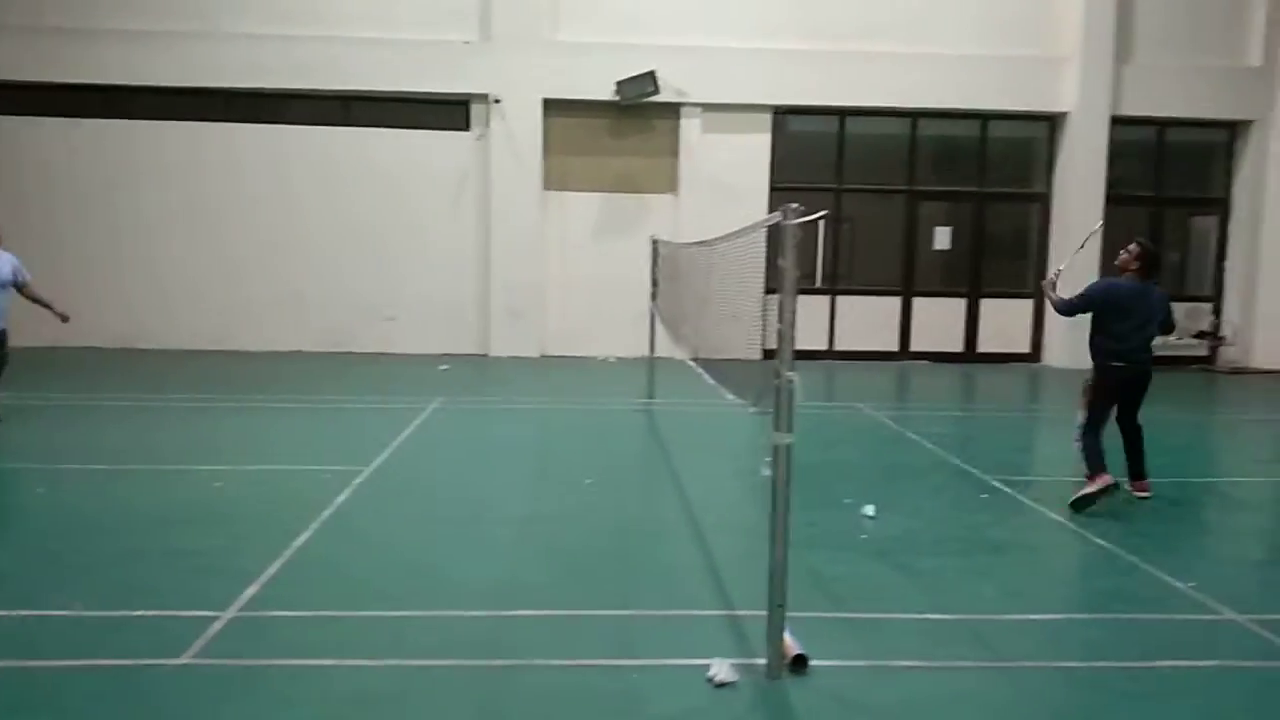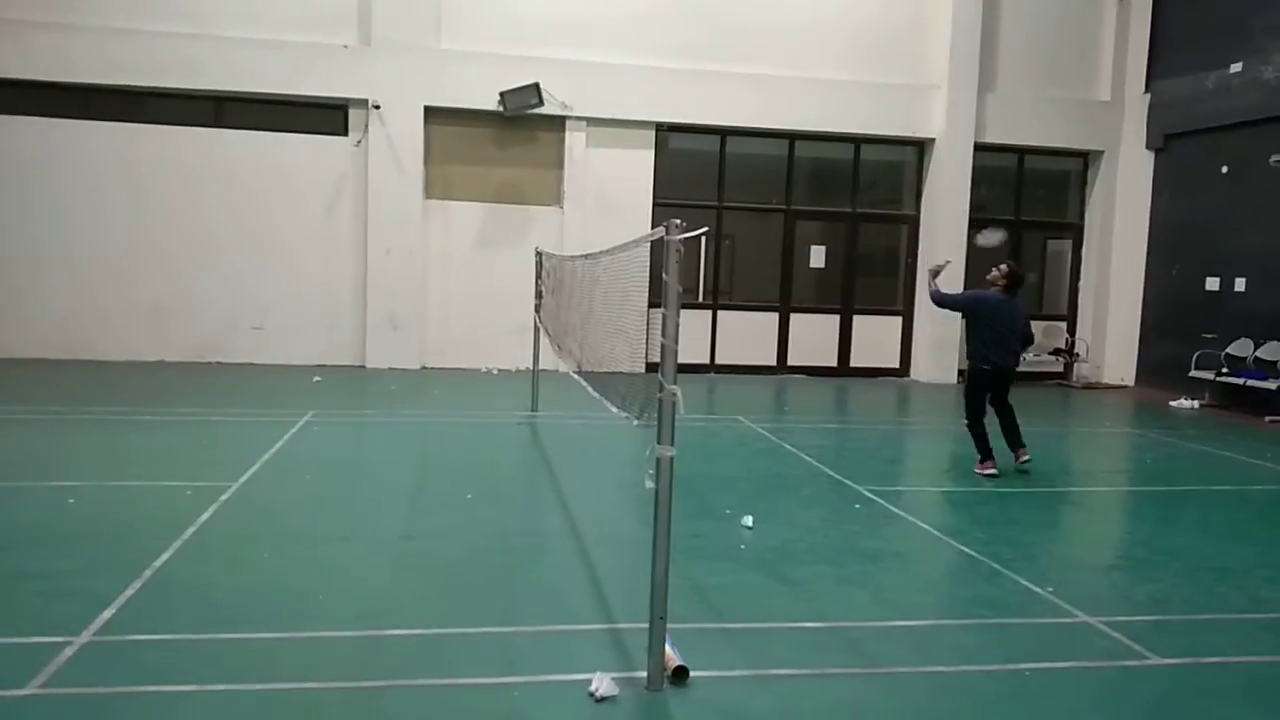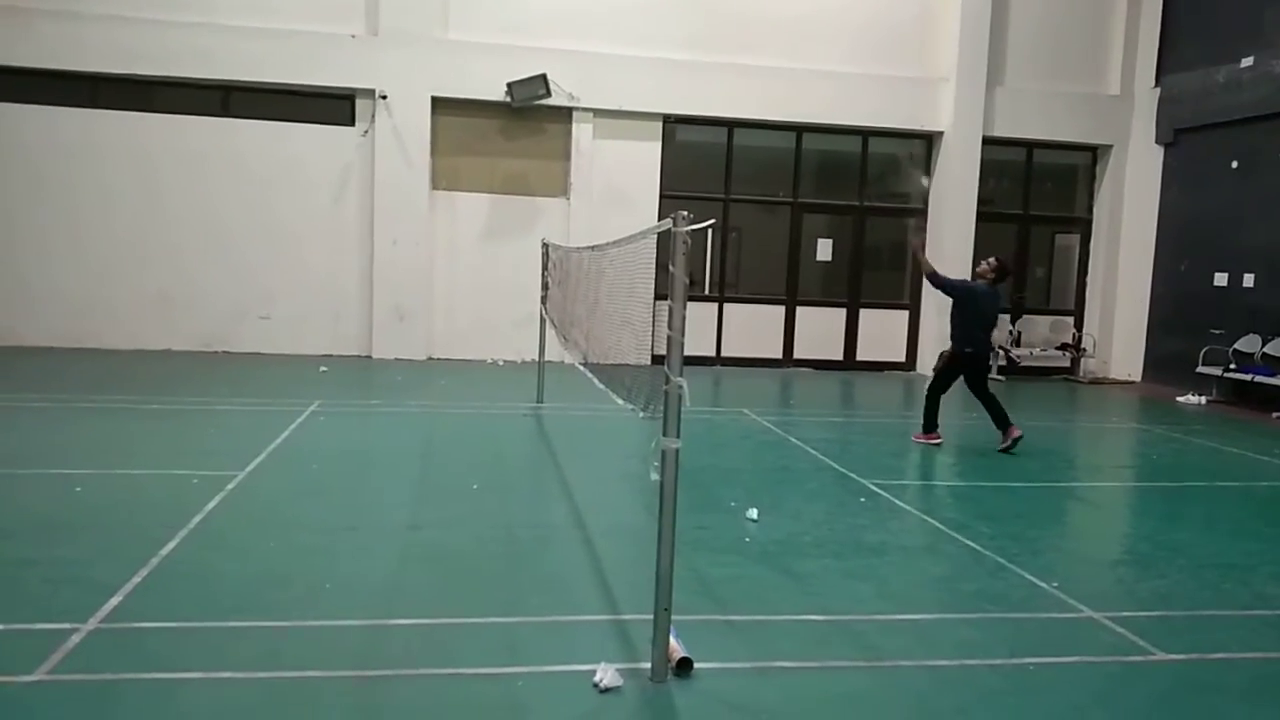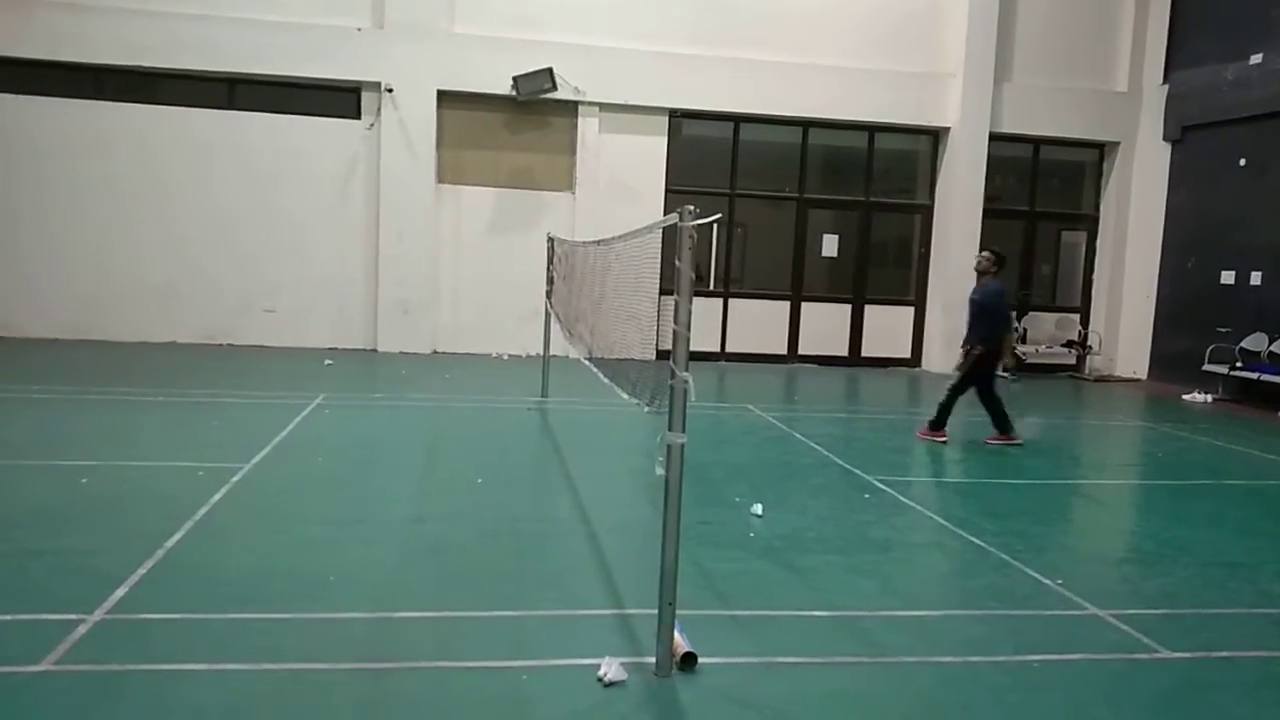
dt=0.5s
person 1, frame 1
left shoulder: (1108, 288)
right shoulder: (1158, 294)
left elbow: (1068, 308)
right elbow: (1168, 328)
left wrist: (1050, 292)
left hip: (1110, 369)
right hip: (1141, 369)
left knee: (1090, 429)
right knee: (1129, 421)
left ankle: (1099, 476)
right ankle: (1140, 481)
person 1, frame 2
left shoulder: (980, 298)
right shoulder: (1017, 307)
left elbow: (939, 300)
right elbow: (1028, 340)
left wrist: (932, 278)
left hip: (981, 369)
right hip: (1006, 368)
left knee: (974, 416)
right knee: (1002, 406)
left ankle: (987, 461)
right ankle: (1019, 450)
person 1, frame 3
left shoulder: (969, 289)
right shoulder: (994, 295)
left elbow: (935, 278)
left wrist: (919, 252)
left hip: (961, 352)
right hip: (982, 352)
left knee: (935, 390)
right knee: (983, 392)
left ankle: (930, 433)
right ankle: (1008, 430)
person 1, frame 4
left shoulder: (995, 291)
right shoulder: (982, 287)
left elbow: (1006, 324)
left wrist: (1007, 354)
right wrist: (967, 341)
left hip: (985, 350)
right hip: (981, 348)
left knee: (956, 388)
right knee: (986, 391)
left ankle: (936, 429)
right ankle: (1006, 432)
